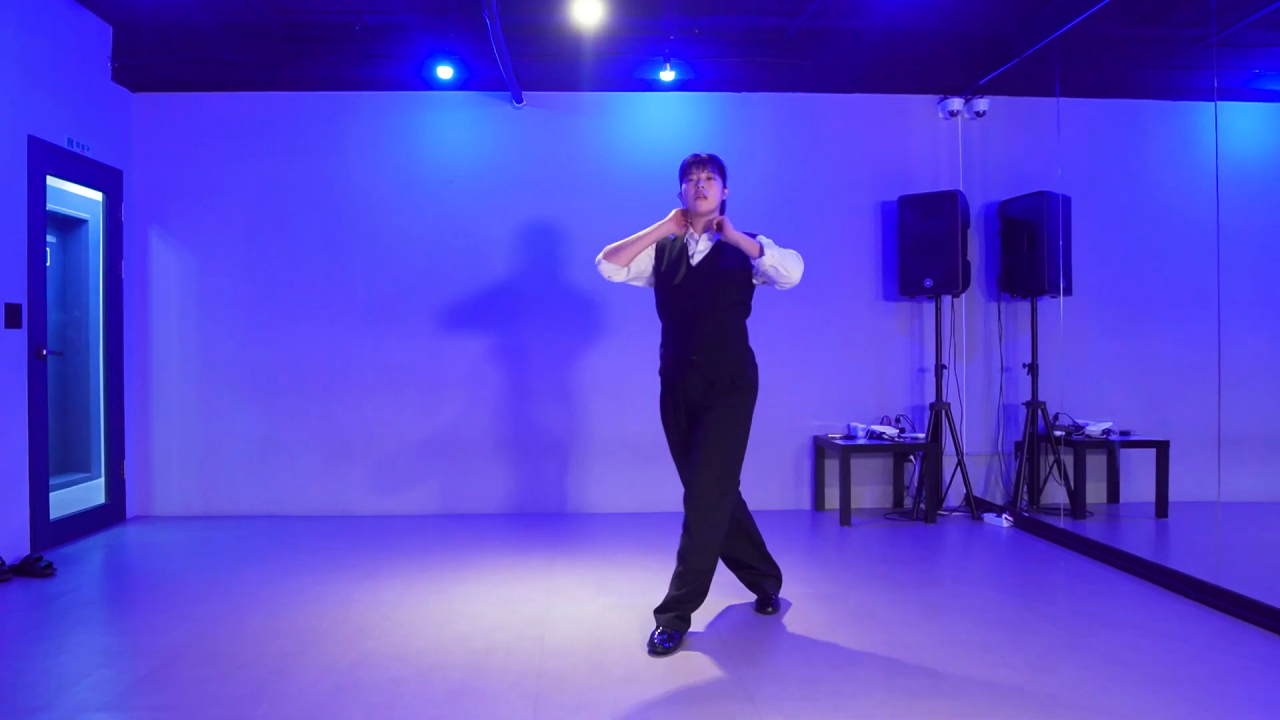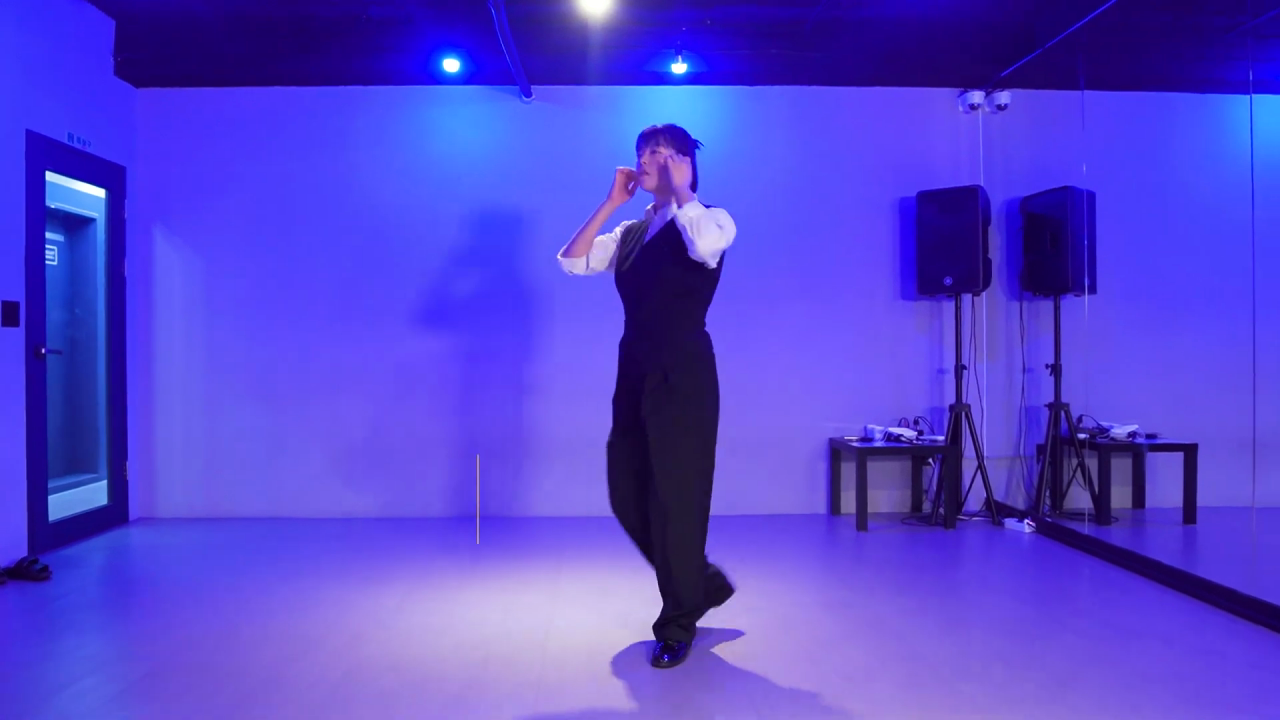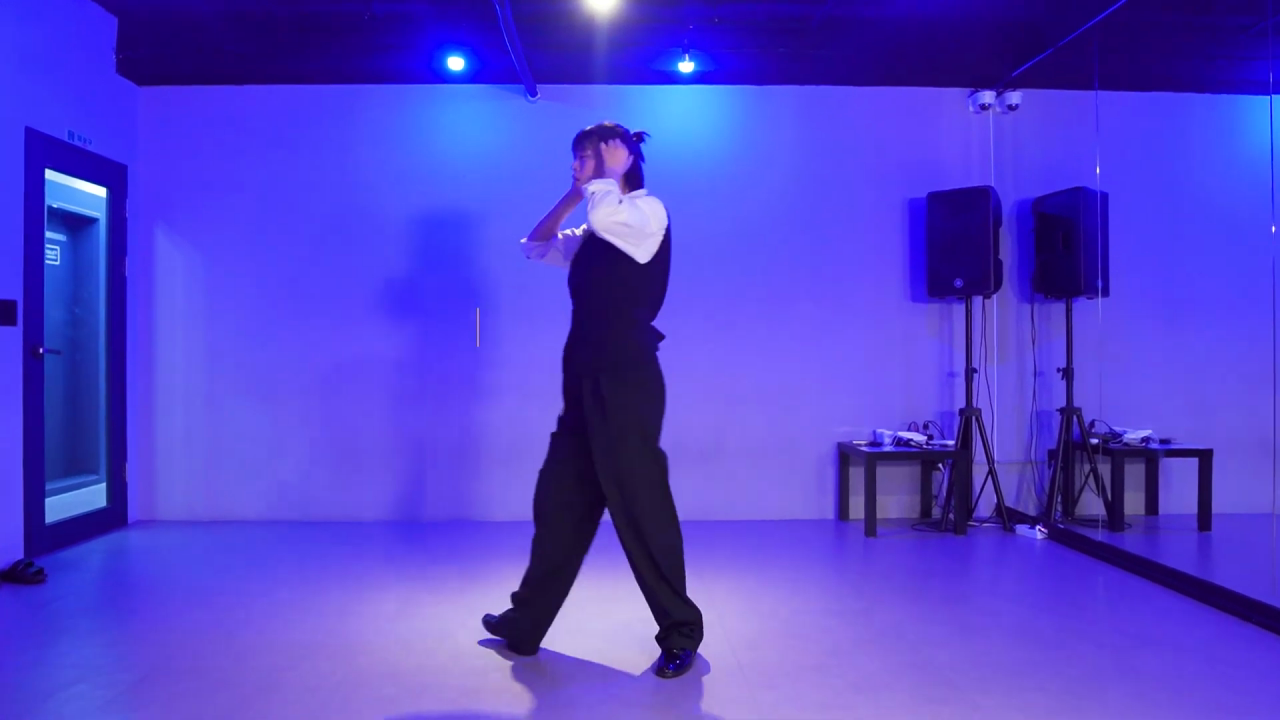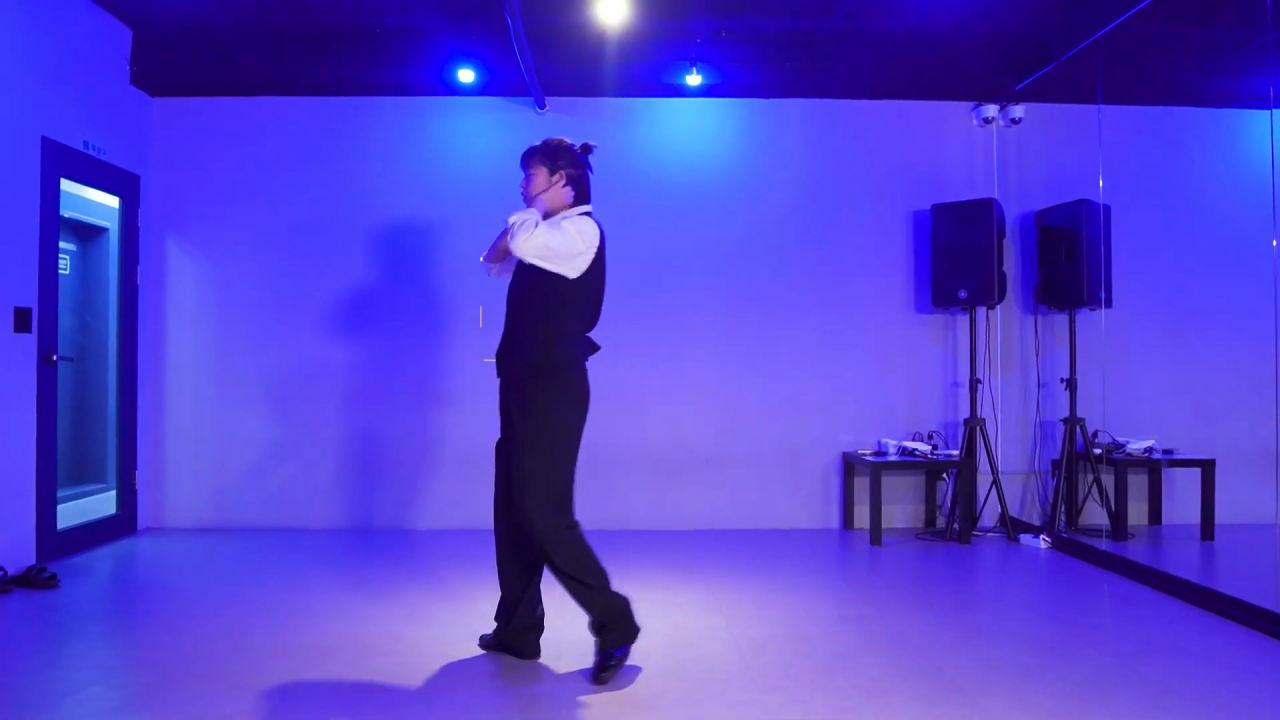
dt=0.3s
person 1, frame 1
left shoulder: (743, 251)
right shoulder: (661, 251)
left elbow: (791, 273)
right elbow: (608, 265)
left wrist: (737, 237)
right wrist: (663, 228)
left hip: (729, 384)
right hip: (678, 385)
left knee: (706, 493)
right knee: (714, 493)
left ankle: (676, 611)
right ankle: (764, 577)
person 1, frame 2
left shoulder: (711, 220)
right shoulder: (634, 231)
left elbow: (708, 244)
right elbow: (574, 262)
left wrist: (680, 190)
right wrist: (611, 202)
left hip: (683, 376)
right hip: (635, 375)
left knee: (677, 497)
right knee: (627, 494)
left ankle: (679, 622)
right ankle: (702, 583)
person 1, frame 3
left shoulder: (647, 213)
right shoulder: (595, 231)
left elbow: (605, 211)
right elbow: (537, 247)
left wrist: (609, 176)
right wrist: (572, 195)
left hip: (625, 379)
right hip: (587, 380)
left knee: (639, 507)
right knee: (561, 499)
left ankle: (680, 632)
right ankle: (527, 618)
person 1, frame 4
left shoulder: (580, 230)
right shoulder: (557, 232)
left elbow: (521, 240)
right elbow: (495, 260)
left wrist: (537, 210)
right wrist: (539, 210)
left hip: (547, 384)
right hip: (532, 384)
left knee: (543, 510)
right knee: (516, 508)
left ankle: (613, 621)
right ankle: (516, 629)
